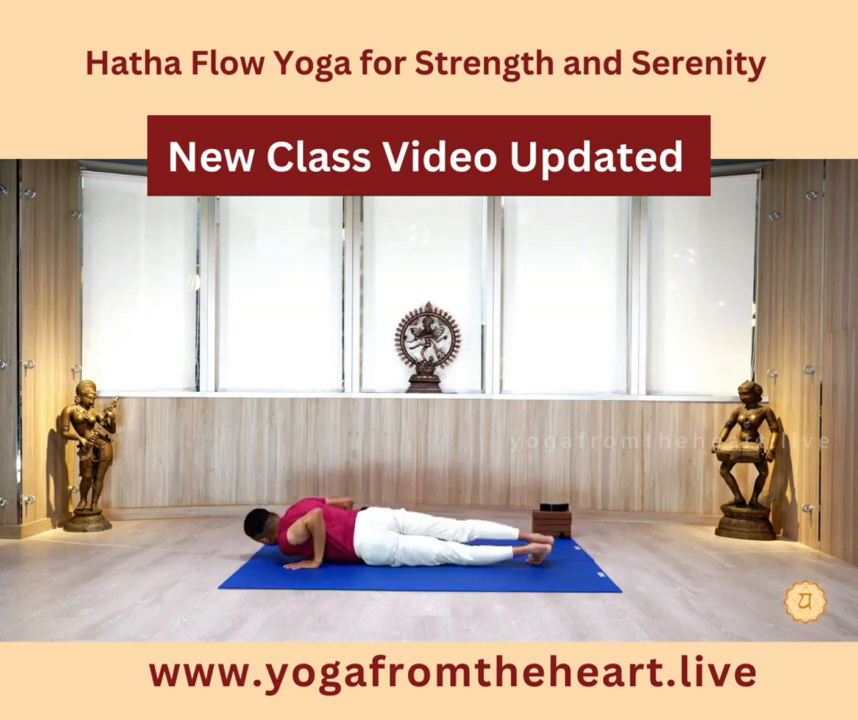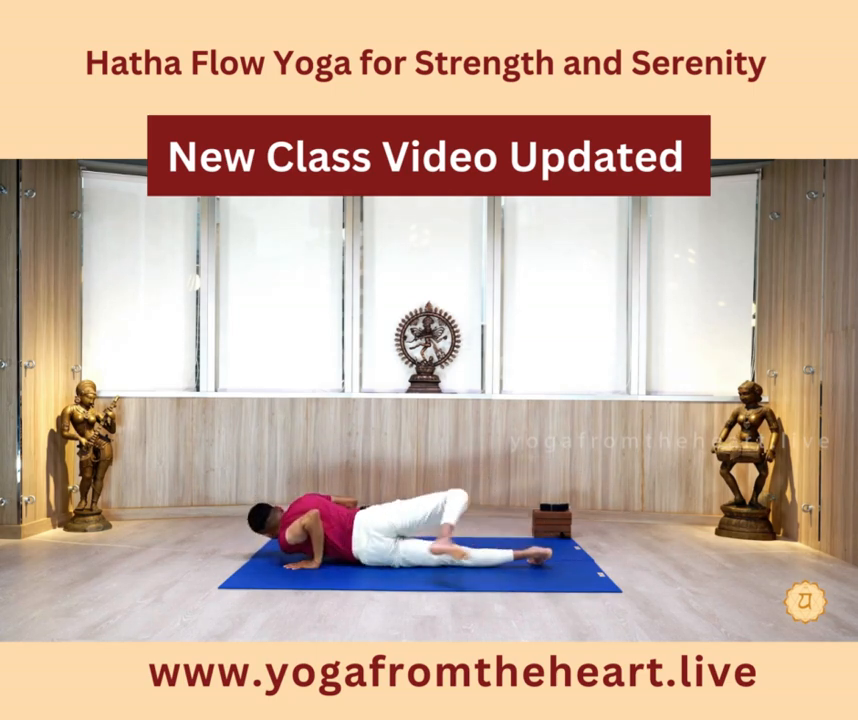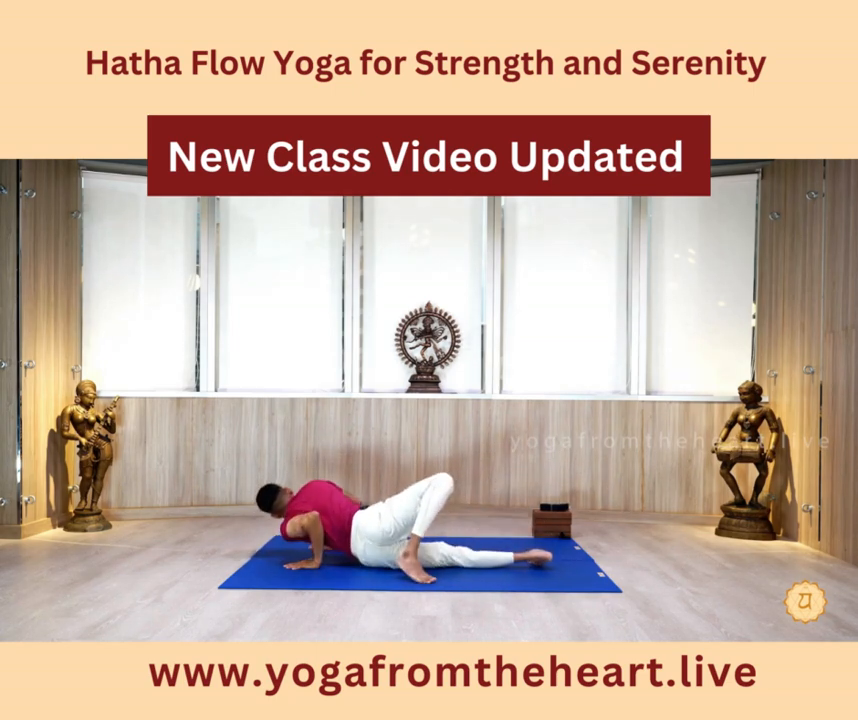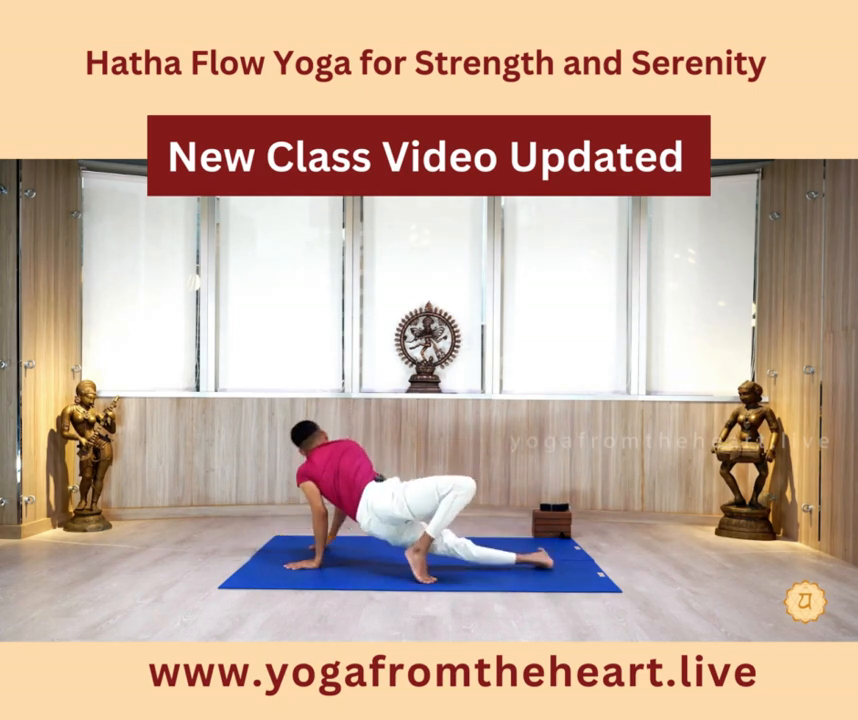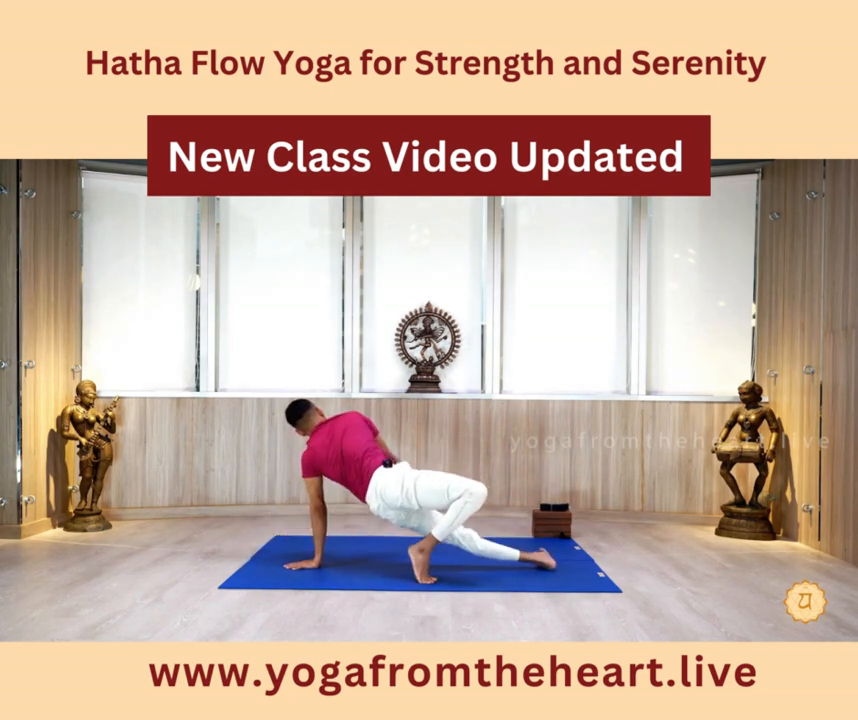
dt=0.5s
person 1, frame 1
left shoulder: (287, 541)
right shoulder: (299, 506)
left elbow: (315, 518)
right elbow: (346, 501)
left wrist: (317, 559)
left hip: (375, 548)
right hip: (375, 516)
left knee: (453, 553)
right knee: (460, 530)
left ankle: (528, 549)
right ankle: (532, 536)
person 1, frame 2
left shoulder: (287, 539)
right shoulder: (305, 500)
left elbow: (311, 519)
right elbow: (350, 502)
left wrist: (316, 559)
left hip: (369, 551)
right hip: (373, 520)
left ankle: (518, 552)
person 1, frame 3
left shoulder: (289, 526)
right shoulder: (315, 485)
left elbow: (311, 520)
left wrist: (317, 559)
left hip: (367, 550)
right hip: (371, 524)
left knee: (451, 554)
person 1, frame 4
left shoulder: (304, 472)
right shoulder: (347, 445)
left elbow: (320, 512)
left wrist: (318, 557)
right wrist: (330, 534)
left hip: (372, 521)
right hip: (382, 498)
left knee: (454, 545)
right knee: (464, 485)
person 1, frame 5
left shoulder: (309, 456)
right shoulder: (352, 417)
left elbow: (317, 508)
left wrist: (317, 558)
left hip: (380, 503)
right hip: (392, 480)
left knee: (459, 535)
right knee: (476, 492)
left ankle: (528, 557)
